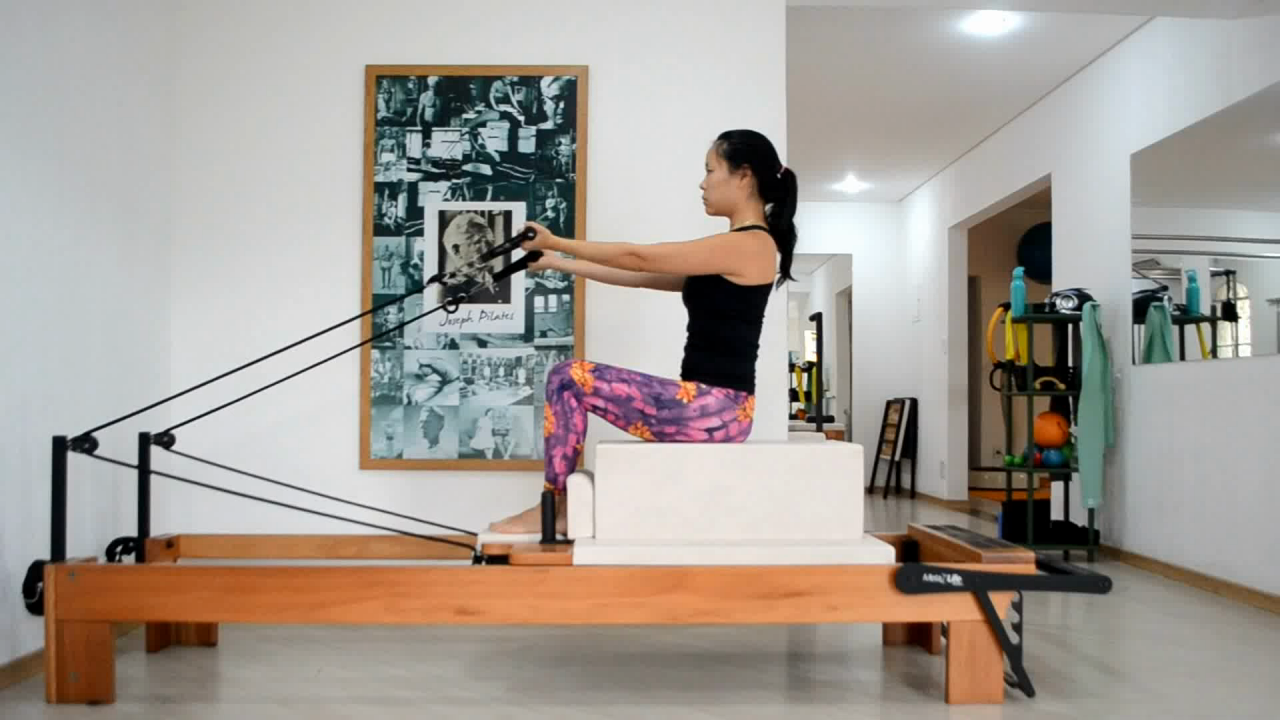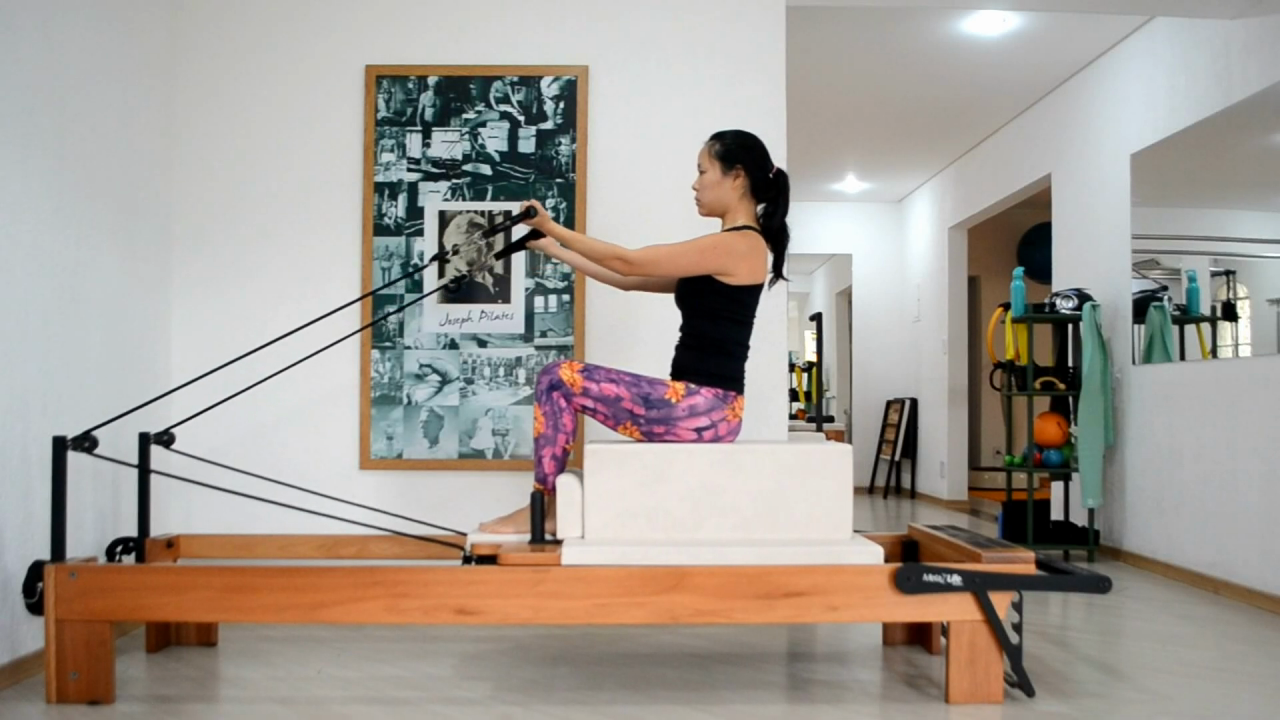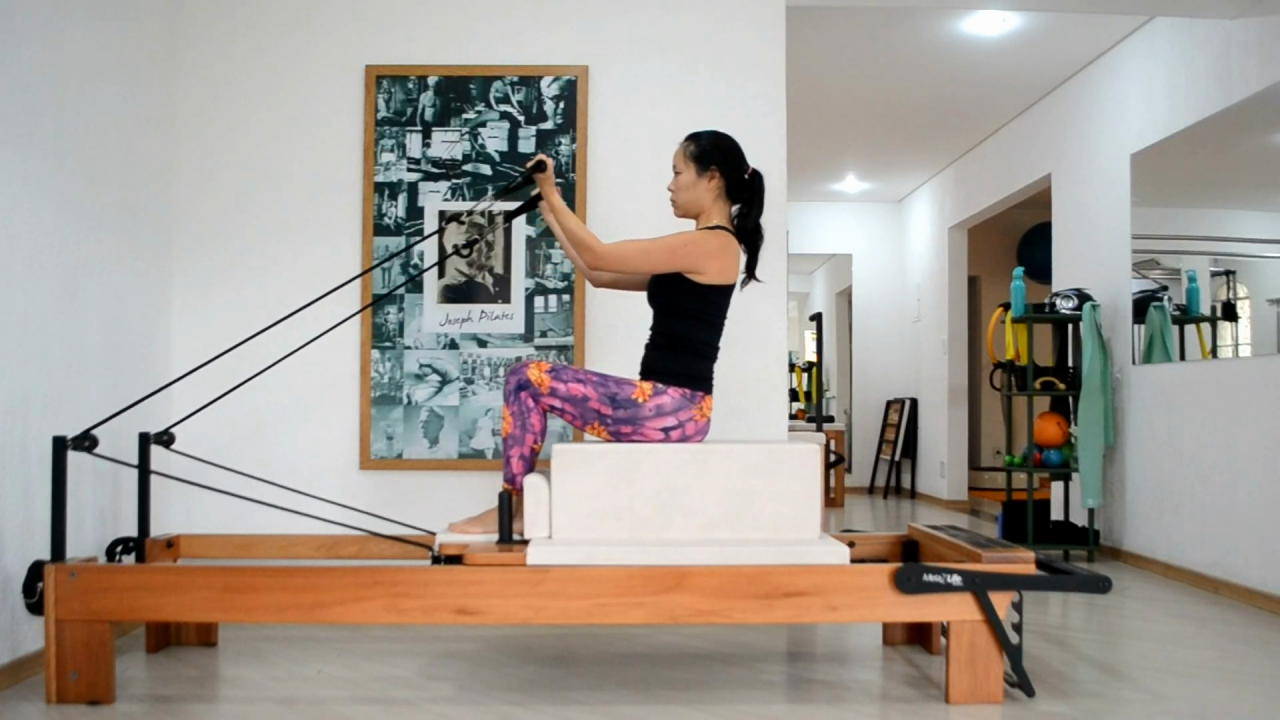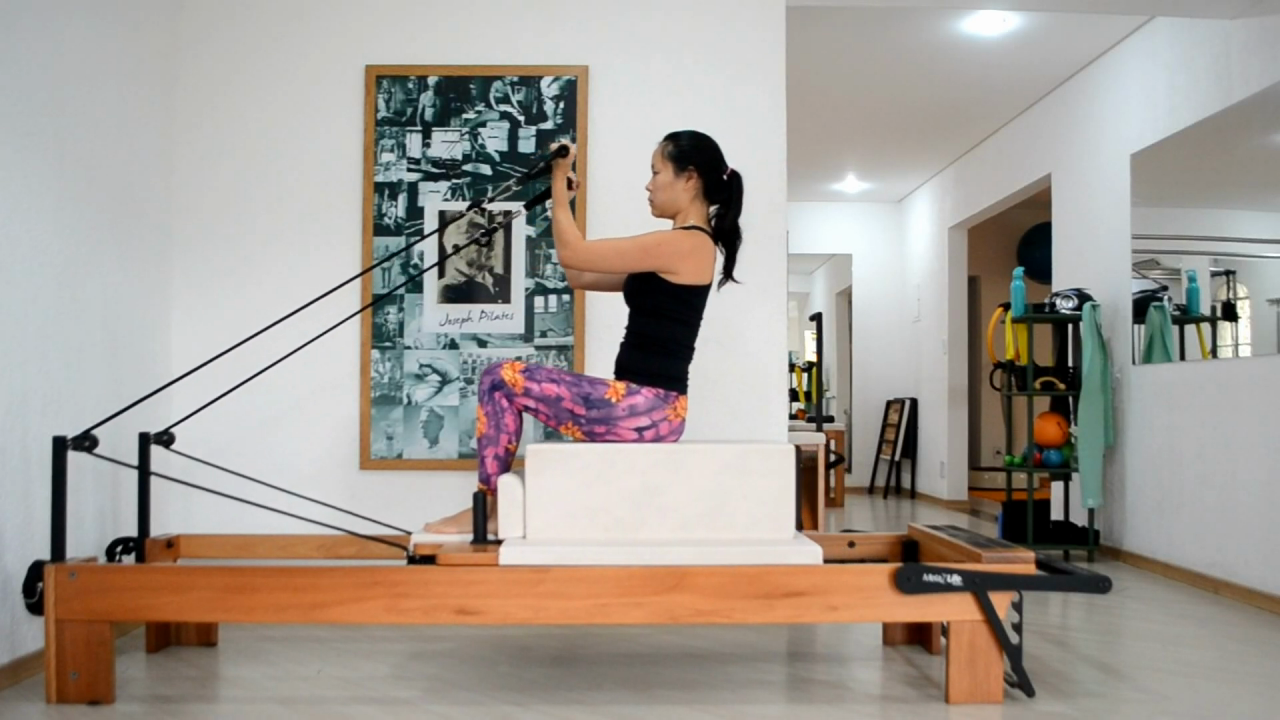
dt=1s
person 1, frame 1
left shoulder: (749, 245)
right shoulder: (728, 253)
left elbow: (638, 258)
right elbow: (637, 277)
left wrist: (557, 242)
right wrist: (557, 262)
left hip: (716, 408)
right hip: (709, 405)
left knee: (570, 377)
right knee: (573, 380)
left ankle: (554, 508)
right ankle: (558, 506)
person 1, frame 2
left shoulder: (739, 245)
right shoulder: (722, 253)
left elbow: (629, 262)
right elbow: (628, 279)
left wrist: (554, 227)
right wrist: (554, 249)
left hip: (705, 408)
right hip: (698, 405)
left knee: (559, 379)
right knee: (564, 382)
left ankle: (544, 509)
right ankle: (549, 508)
person 1, frame 3
left shoulder: (711, 244)
right shoulder: (696, 252)
left elbow: (598, 256)
right elbow: (598, 274)
left wrist: (552, 194)
right wrist: (550, 213)
left hip: (673, 409)
right hip: (669, 406)
left knee: (527, 378)
right knee: (533, 381)
left ankle: (513, 509)
right ankle: (519, 507)
person 1, frame 4
left shoulder: (684, 244)
right shoulder: (678, 249)
left elbow: (573, 255)
right elbow: (581, 275)
left wrist: (558, 181)
right wrist: (561, 201)
left hip: (646, 408)
right hip: (646, 406)
left knee: (501, 379)
right knee: (511, 383)
left ankle: (488, 509)
right ankle: (496, 507)
